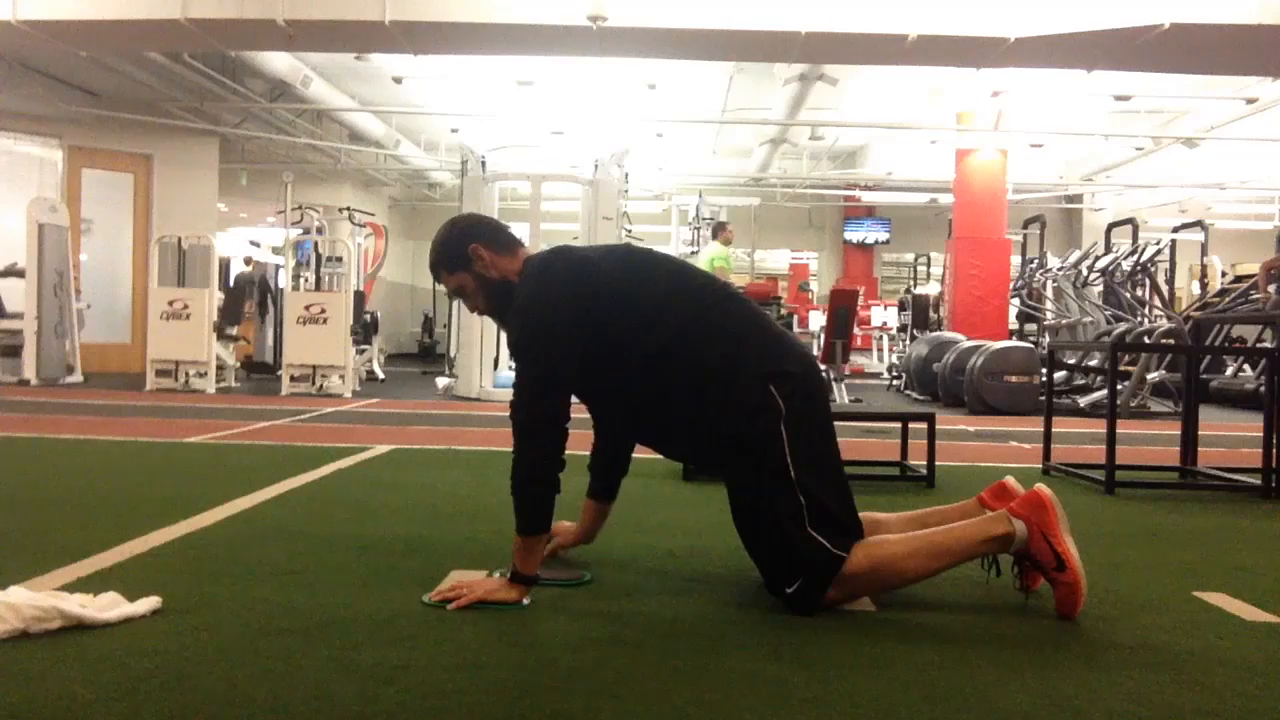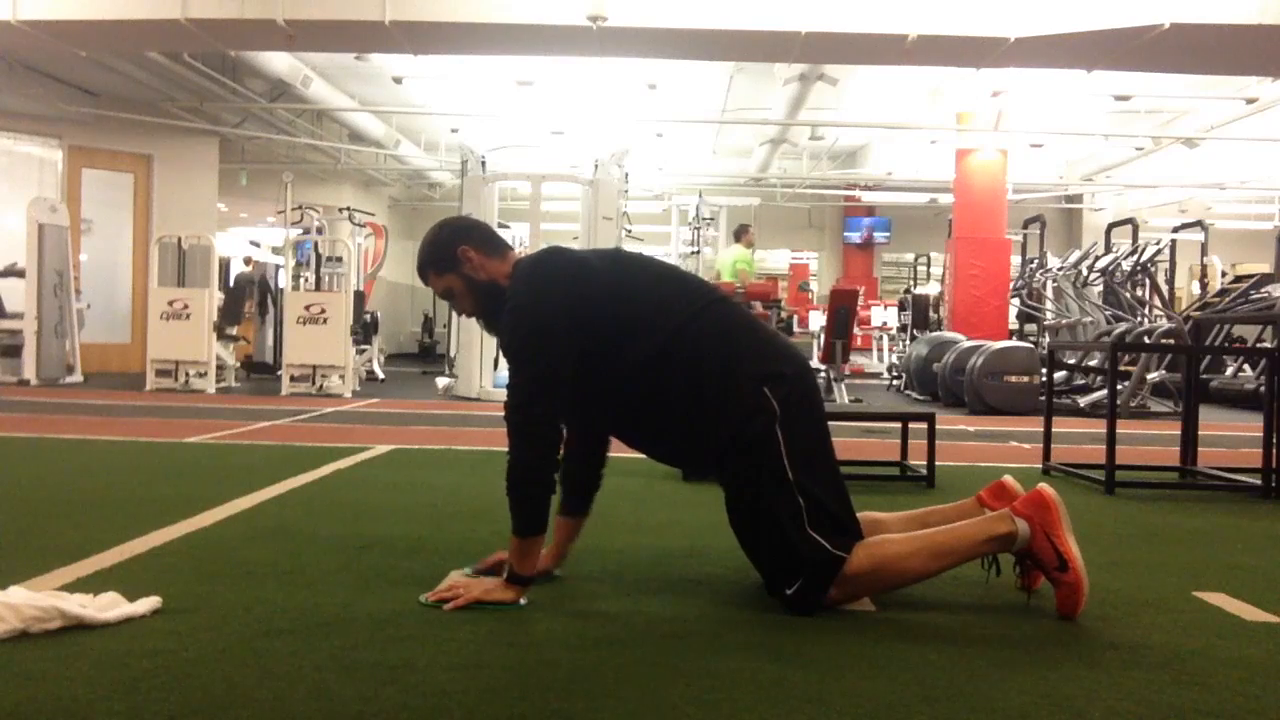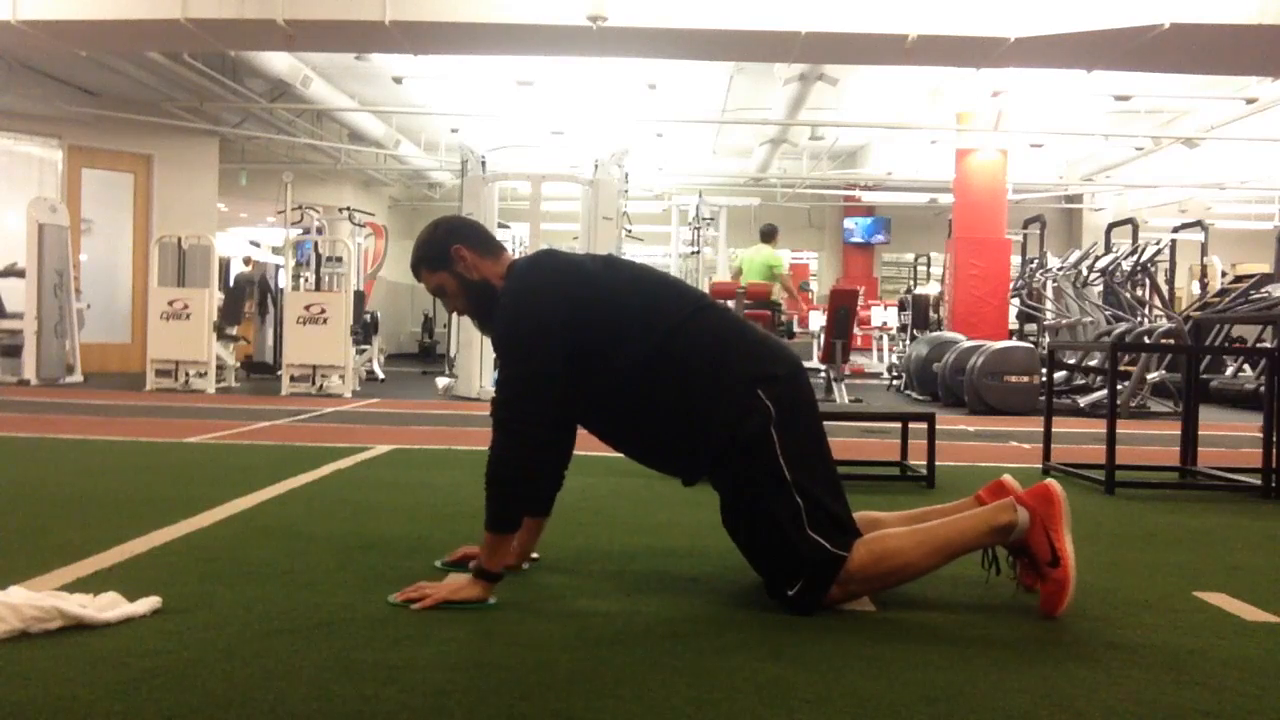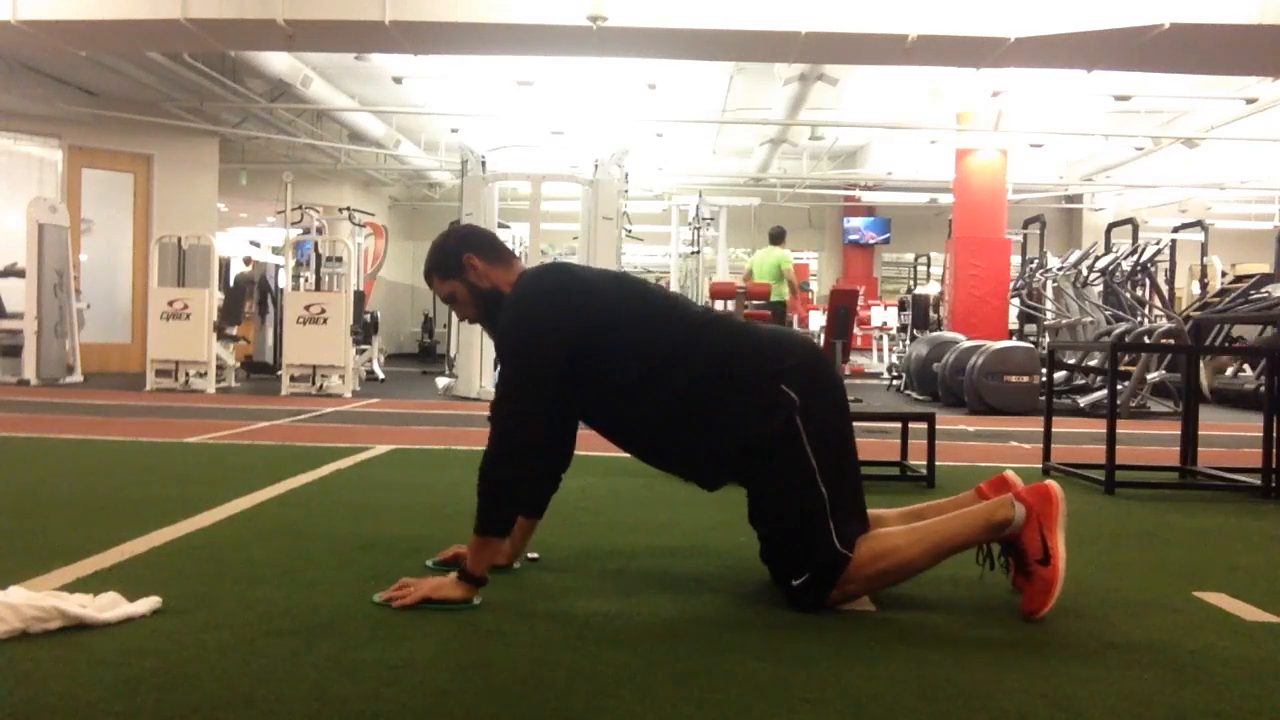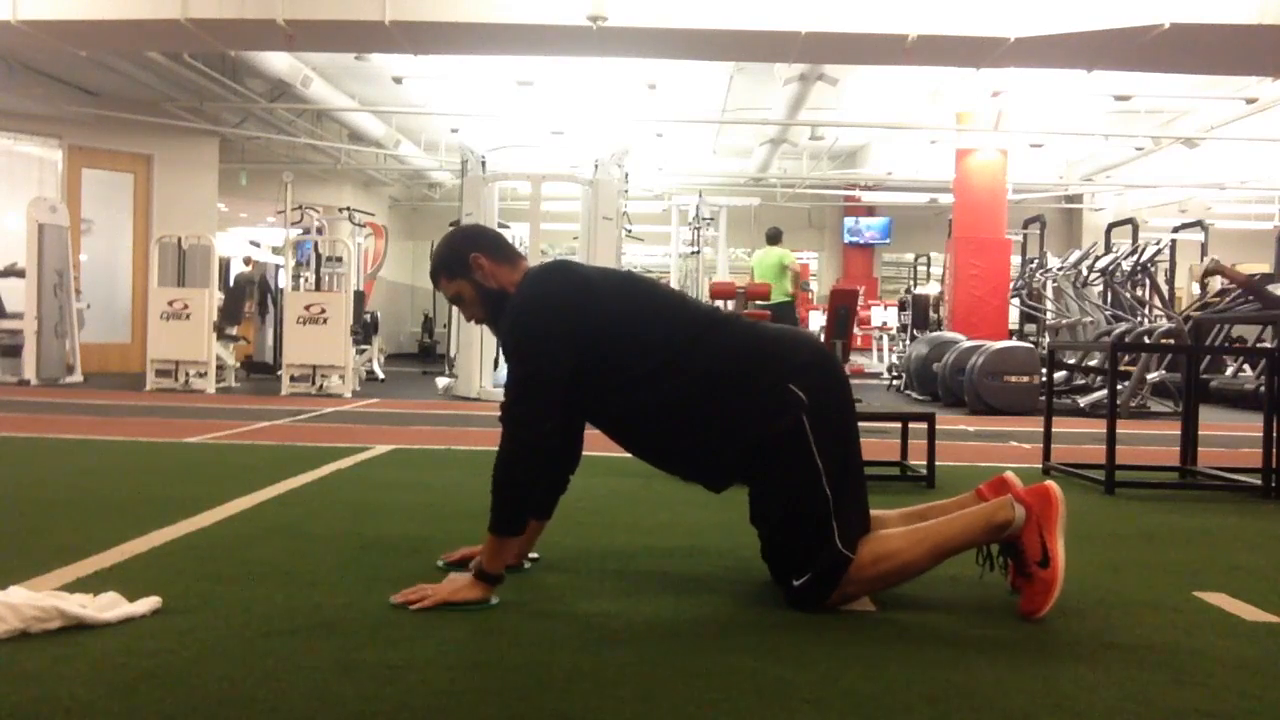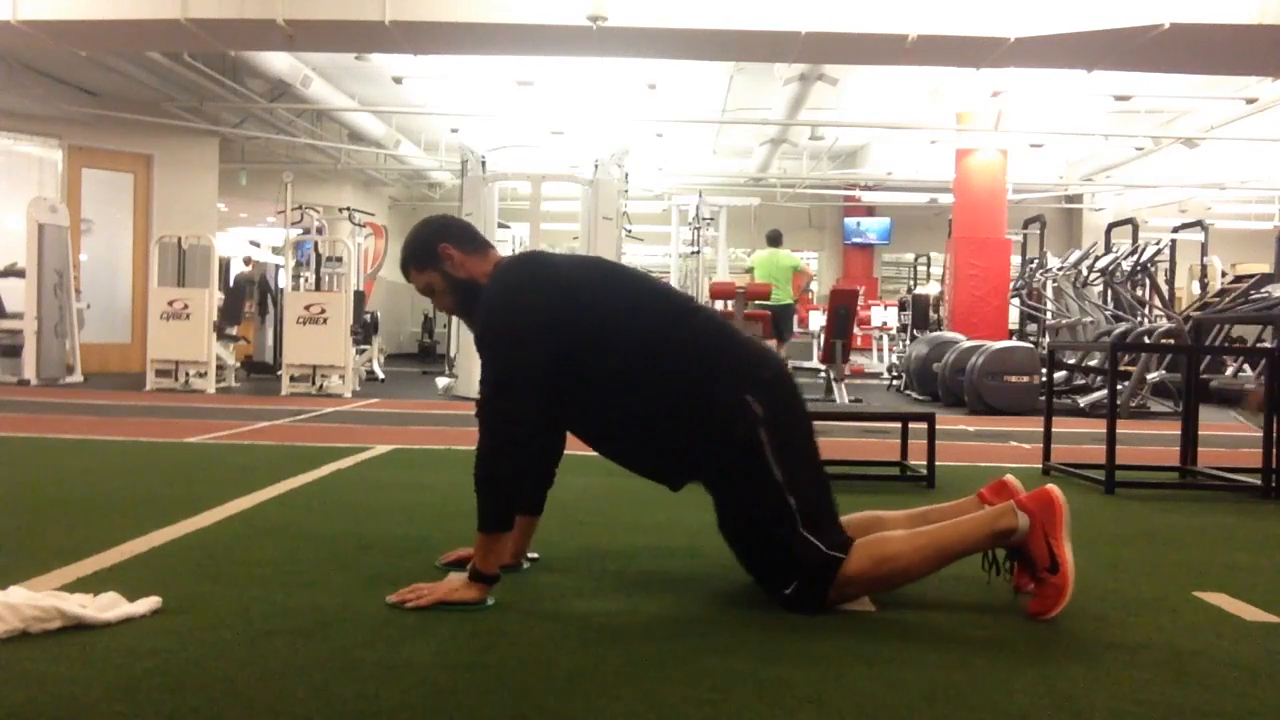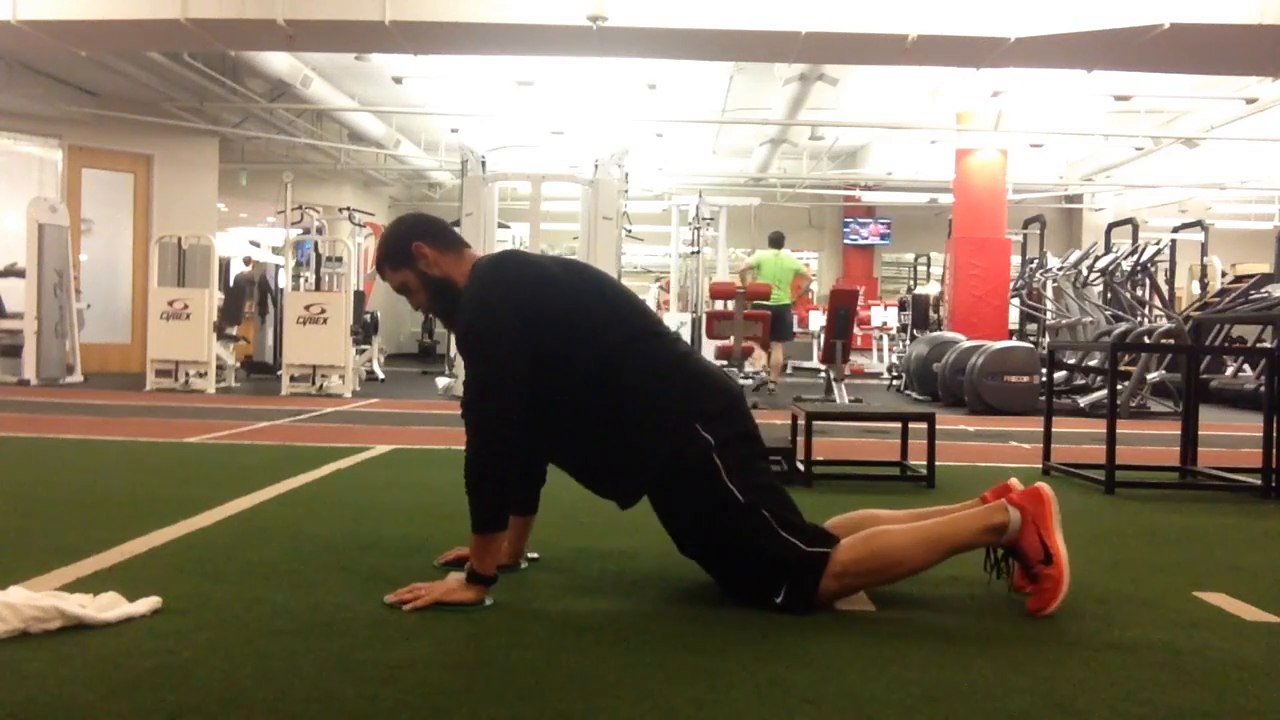
dt=0.5s
person 1, frame 1
left shoulder: (542, 293)
right shoulder: (576, 284)
left elbow: (538, 433)
right elbow: (617, 414)
left wrist: (519, 575)
right wrist: (586, 525)
left hip: (762, 399)
right hip: (759, 396)
left knee: (816, 579)
right knee: (832, 542)
left ankle: (1014, 527)
right ankle: (993, 509)
person 1, frame 2
left shoulder: (535, 296)
right shoulder: (562, 289)
left elbow: (532, 436)
right elbow: (583, 432)
left wrist: (517, 577)
right wrist: (554, 551)
left hip: (756, 400)
right hip: (751, 400)
left knee: (818, 579)
right knee: (827, 542)
left ankle: (1016, 526)
right ankle: (990, 508)
person 1, frame 3
left shoulder: (530, 296)
right shoulder: (551, 293)
left elbow: (518, 438)
right elbow: (548, 435)
left wrist: (485, 576)
right wrist: (516, 547)
left hip: (749, 405)
right hip: (744, 406)
left knee: (819, 579)
right knee: (826, 542)
left ankle: (1015, 518)
right ankle: (989, 506)
person 1, frame 4
left shoulder: (532, 308)
right shoulder: (558, 302)
left elbow: (514, 443)
right elbow: (547, 443)
left wrist: (470, 574)
right wrist: (508, 545)
left hip: (783, 399)
right hip: (774, 399)
left knee: (821, 579)
right knee: (825, 543)
left ankle: (1012, 512)
right ankle: (987, 503)
person 1, frame 5
left shoulder: (537, 306)
right shoulder: (564, 303)
left elbow: (526, 442)
right elbow: (556, 446)
left wrist: (487, 574)
right wrist: (512, 546)
left hip: (787, 399)
right hip: (780, 399)
left knee: (820, 581)
right knee: (821, 549)
left ankle: (1011, 517)
right ankle: (988, 504)
person 1, frame 6
left shoulder: (511, 298)
right shoulder: (536, 290)
left elbow: (507, 437)
right elbow: (539, 434)
left wrist: (481, 575)
right wrist: (511, 547)
left hip: (738, 407)
right hip: (731, 408)
left knee: (816, 580)
right knee: (817, 542)
left ankle: (1017, 521)
right ankle: (987, 507)
person 1, frame 7
left shoulder: (492, 296)
right shoulder: (517, 289)
left elbow: (494, 437)
right elbow: (526, 434)
left wrist: (479, 576)
right wrist: (507, 547)
left hip: (687, 436)
right hip: (686, 432)
left knee: (810, 578)
right knee: (810, 547)
left ankle: (1007, 520)
right ankle: (989, 508)
